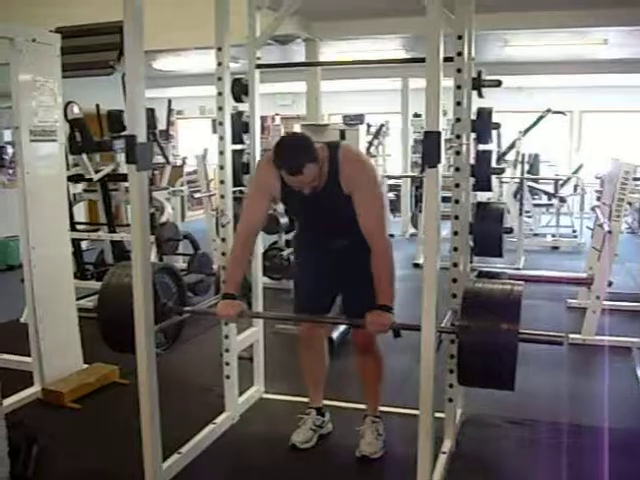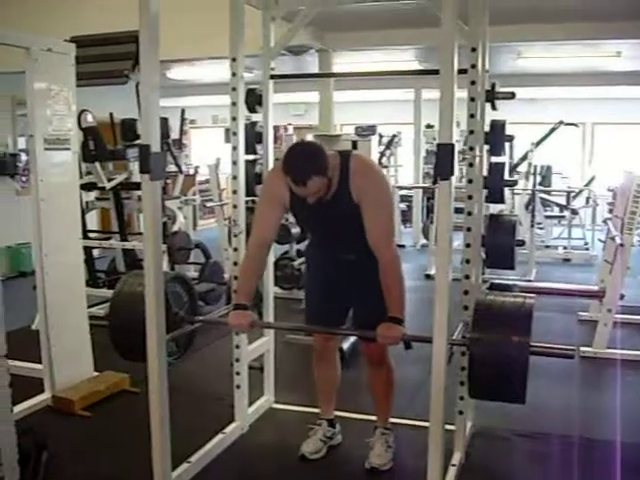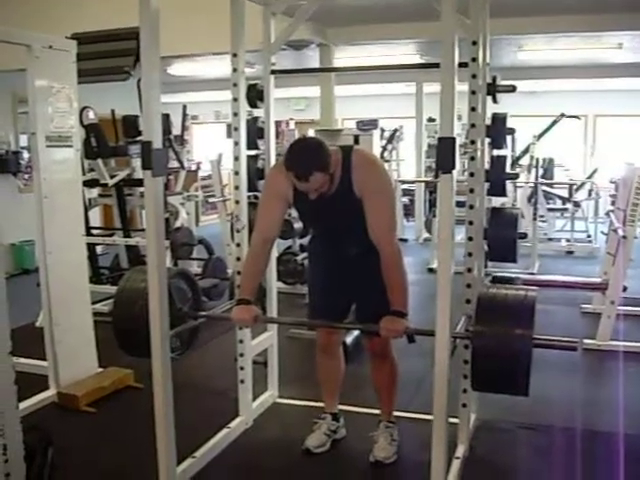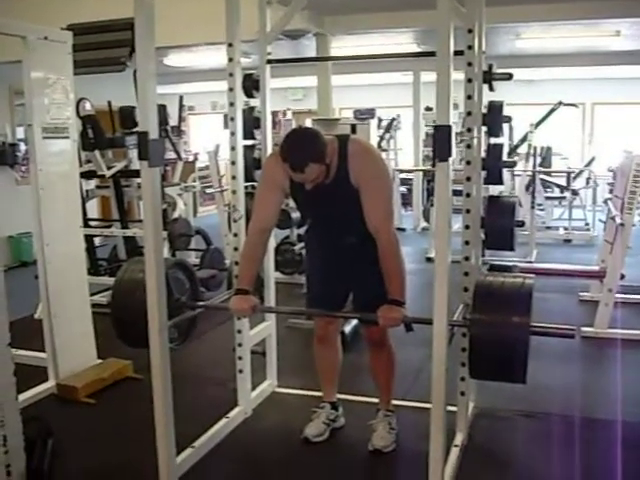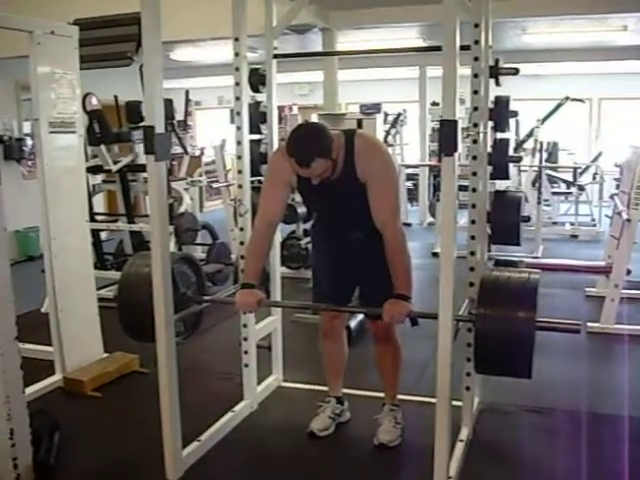
dt=1s
person 1, frame 1
left shoulder: (352, 166)
right shoulder: (267, 173)
left elbow: (378, 238)
right elbow: (246, 231)
left wrist: (384, 305)
right wrist: (230, 293)
left hip: (358, 250)
right hip: (313, 248)
left knee: (364, 336)
right knee: (309, 331)
left ankle: (373, 420)
right ankle: (317, 414)
person 1, frame 2
left shoulder: (364, 177)
right shoulder: (277, 182)
left elbow: (385, 250)
right elbow: (259, 244)
left wrist: (395, 318)
right wrist: (241, 304)
left hip: (369, 262)
right hip: (324, 260)
left knee: (375, 350)
right knee: (322, 344)
left ankle: (383, 432)
right ankle: (327, 425)
person 1, frame 3
left shoulder: (366, 170)
right shoulder: (279, 178)
left elbow: (387, 244)
right elbow: (262, 239)
left wrist: (398, 311)
right wrist: (245, 300)
left hip: (371, 257)
right hip: (327, 254)
left knee: (378, 344)
right knee: (326, 339)
left ankle: (387, 426)
right ankle: (331, 419)
person 1, frame 4
left shoulder: (363, 159)
right shoulder: (276, 167)
left elbow: (384, 232)
right elbow: (259, 228)
left wrist: (396, 300)
right wrist: (243, 290)
left hip: (368, 245)
right hip: (324, 244)
left knee: (376, 332)
right knee: (324, 328)
left ankle: (385, 414)
right ankle: (330, 407)
person 1, frame 5
left shoulder: (369, 154)
right shoulder: (282, 162)
left elbow: (391, 227)
right elbow: (265, 222)
left wrist: (401, 295)
right wrist: (249, 284)
left hip: (374, 240)
right hip: (329, 238)
left knee: (383, 325)
right knee: (329, 322)
left ankle: (391, 409)
right ankle: (335, 402)
